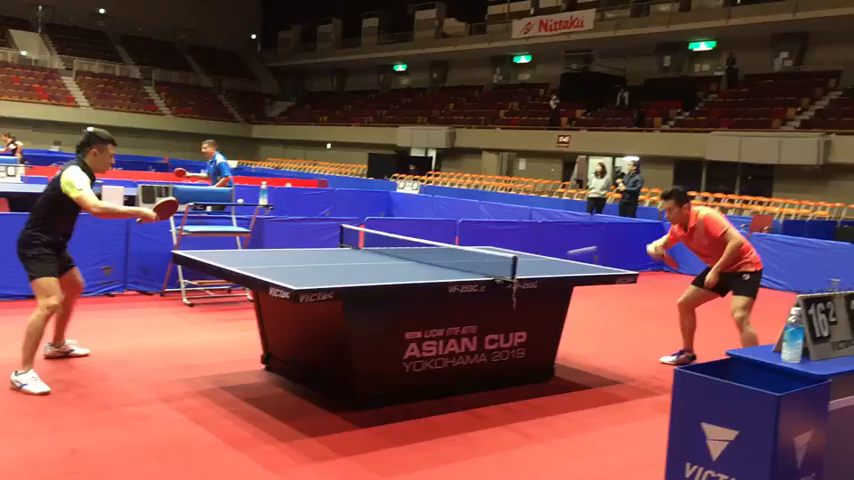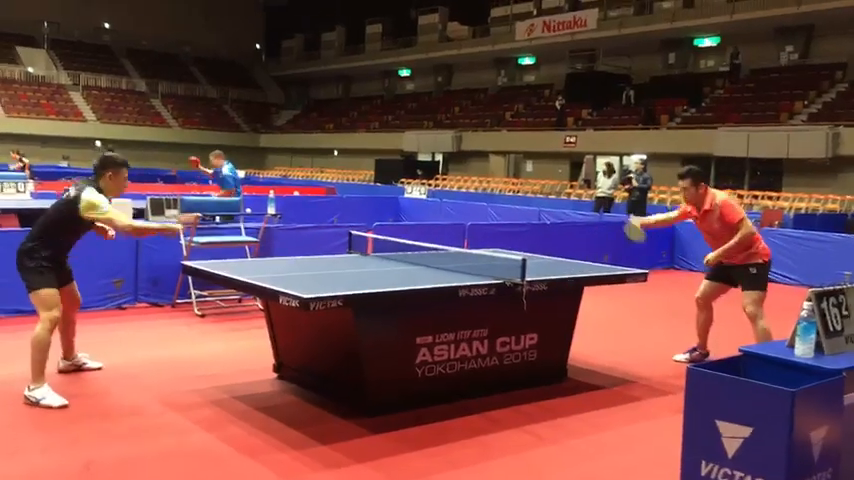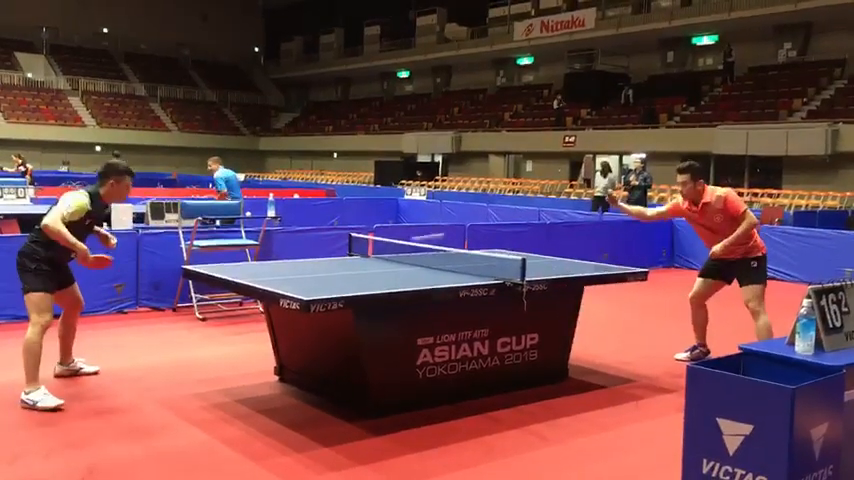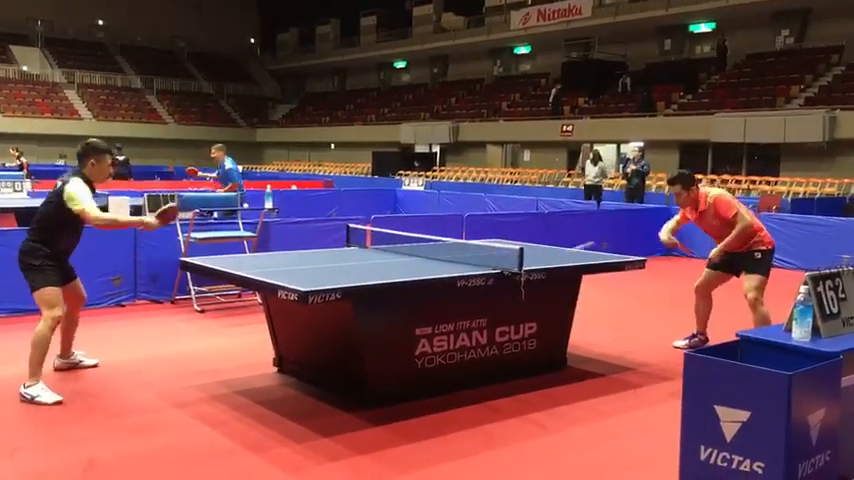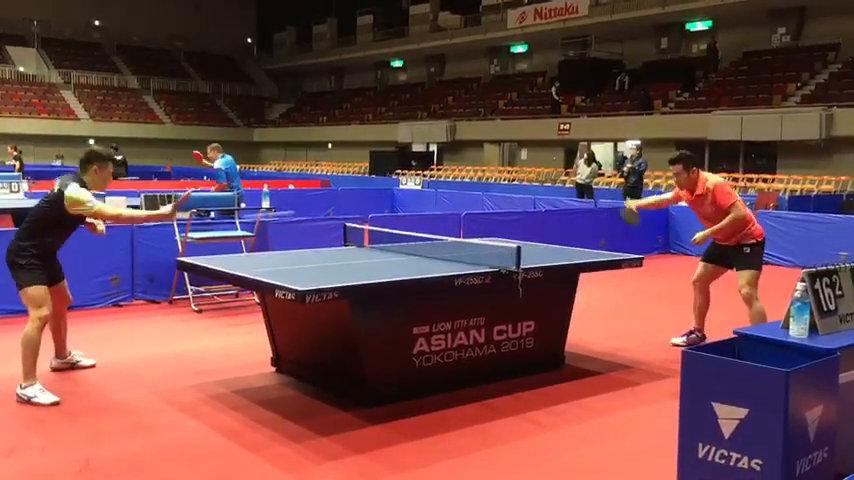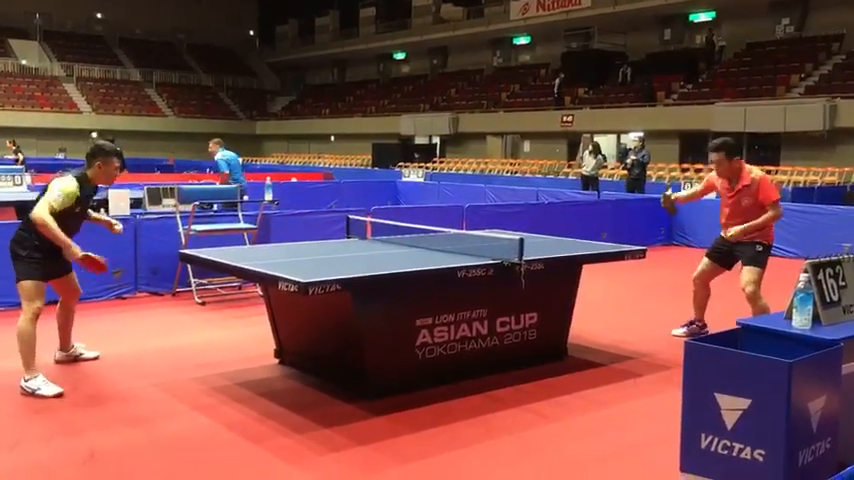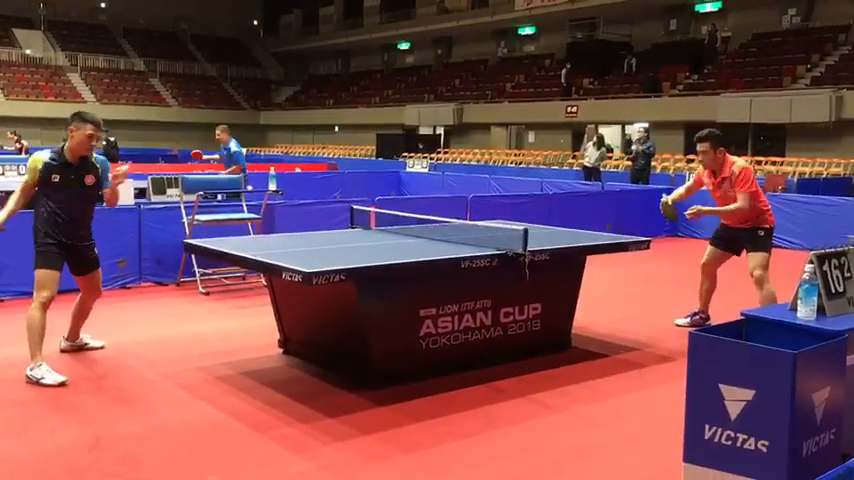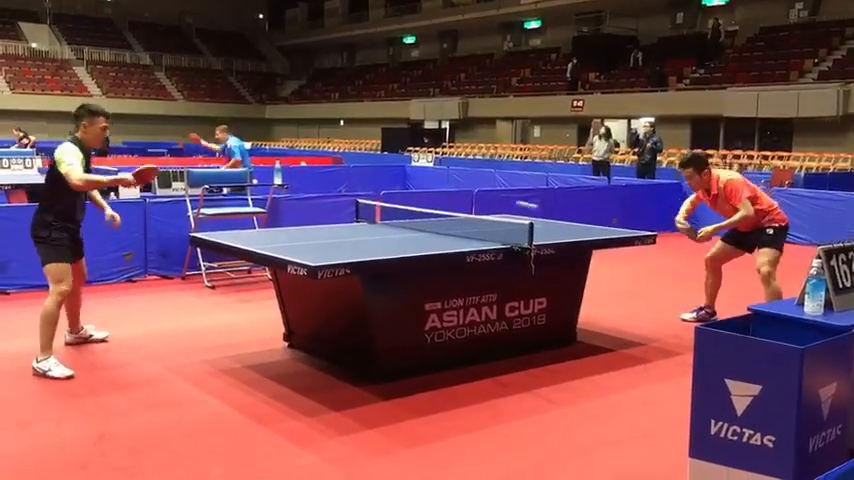
dt=0.5s
person 1, frame 1
left shoulder: (80, 173)
right shoulder: (75, 173)
right elbow: (94, 207)
left wrist: (110, 210)
right wrist: (135, 211)
left hip: (54, 245)
right hip: (37, 245)
left knee: (74, 289)
right knee: (51, 303)
left ankle: (57, 345)
right ankle: (23, 373)
person 1, frame 2
left shoulder: (84, 189)
right shoulder: (91, 196)
right elbow: (125, 226)
left wrist: (99, 228)
right wrist: (165, 228)
left hip: (51, 256)
right hip: (34, 258)
left knee: (72, 305)
right knee: (51, 316)
left ankle: (69, 359)
right ankle: (36, 388)
person 1, frame 3
left shoulder: (99, 204)
right shoulder: (81, 198)
right elbow: (49, 224)
left wrist: (103, 235)
right wrist: (80, 249)
left hip: (54, 261)
right hip: (35, 260)
left knee: (74, 307)
right knee: (41, 320)
left ankle: (66, 363)
right ankle: (31, 391)
person 1, frame 4
left shoulder: (75, 183)
right shoulder: (76, 187)
right elbow: (98, 220)
left wrist: (88, 216)
right wrist: (141, 221)
left hip: (54, 256)
right hip: (38, 256)
left knee: (77, 301)
right knee: (53, 314)
left ankle: (66, 356)
right ankle: (31, 384)
person 1, frame 5
left shoulder: (71, 184)
right shoulder: (74, 192)
right elbow: (114, 216)
left wrist: (88, 223)
right wrist: (158, 214)
left hip: (42, 254)
right hip: (26, 255)
left knee: (62, 304)
right knee: (41, 314)
left ankle: (62, 356)
right ankle: (27, 385)
person 1, frame 6
left shoulder: (89, 186)
right shoulder: (67, 184)
right elbow: (39, 216)
left wrist: (106, 220)
right wrist: (69, 246)
left hip: (52, 249)
right hip: (29, 249)
left knee: (72, 295)
right knee: (33, 309)
left ankle: (66, 349)
right ankle: (30, 378)
person 1, frame 7
left shoulder: (99, 164)
right shoulder: (41, 160)
left elbow: (112, 202)
right elbow: (23, 192)
left wrist: (116, 185)
left hip: (82, 239)
right hip: (49, 239)
left knee: (92, 292)
right knee: (43, 297)
left ankle: (72, 339)
right ankle: (35, 366)
person 1, frame 8
left shoulder: (84, 152)
right shoulder: (67, 150)
left elbow: (89, 188)
right elbow: (78, 182)
left wrist: (106, 208)
right wrist: (118, 180)
left hip: (69, 229)
right hip: (51, 229)
left knee: (78, 281)
right knee: (61, 289)
left ankle: (75, 331)
right ankle: (43, 359)
person 2, frame 1
left shoulder: (706, 217)
right shoulder: (678, 227)
left elbow: (736, 241)
right elbow: (662, 243)
left wrist: (715, 271)
right wrist: (654, 249)
left hip: (744, 266)
right hip: (721, 270)
left knee: (739, 316)
right knee: (684, 304)
right ankle: (687, 353)
person 2, frame 2
left shoulder: (722, 202)
right shoulder: (691, 206)
left elbow: (749, 231)
right elbow: (669, 217)
left wrist: (718, 253)
right wrist: (641, 222)
left hip: (752, 258)
right hip: (727, 260)
left knee: (752, 310)
right knee: (701, 299)
right ankle: (701, 350)
person 2, frame 3
left shoulder: (723, 196)
right shoulder: (682, 204)
left elbow: (752, 221)
right elbow: (650, 214)
left wrist: (725, 244)
right wrist: (620, 205)
left hip: (748, 254)
right hip: (721, 257)
left knee: (755, 307)
right knee: (696, 298)
right ankle: (701, 347)
person 2, frame 4
left shoulder: (716, 198)
right shoulder: (689, 208)
left elbow: (746, 223)
right elbow: (673, 223)
left wrist: (720, 248)
right wrist: (664, 235)
left hip: (756, 245)
right hip: (731, 249)
left knee: (752, 297)
right knee: (701, 288)
right ankle: (700, 336)
person 2, frame 5
left shoulder: (714, 185)
right shoulder: (684, 188)
left elbow: (737, 214)
right elbow: (663, 199)
left wrist: (707, 233)
right wrist: (636, 205)
left hip: (748, 239)
right hip: (723, 241)
left knee: (747, 293)
right knee: (699, 282)
right ankle: (698, 333)
person 2, frame 6
left shoulder: (758, 179)
right shoulder: (716, 178)
left elbow: (776, 212)
right elbow: (694, 193)
left wrist: (745, 228)
right wrist: (675, 197)
left hip: (756, 239)
right hip: (728, 238)
left knee: (750, 289)
right knee: (699, 278)
right ankle: (698, 324)
person 2, frame 7
left shoulder: (740, 169)
right shoulder: (704, 171)
left elbow: (743, 207)
right elbow: (687, 189)
left wrist: (706, 211)
right wrist: (670, 198)
left hip: (757, 224)
right hip: (731, 225)
left knee: (758, 275)
right knee: (707, 266)
right ankle: (702, 314)
person 2, frame 8
left shoulder: (728, 182)
right shoulder: (703, 187)
left elbow: (748, 214)
right elbow: (690, 202)
left wrist: (714, 229)
right wrist: (680, 218)
left hip: (770, 222)
right hip: (744, 227)
left knee: (765, 271)
right knee: (711, 260)
right ankle: (708, 310)
